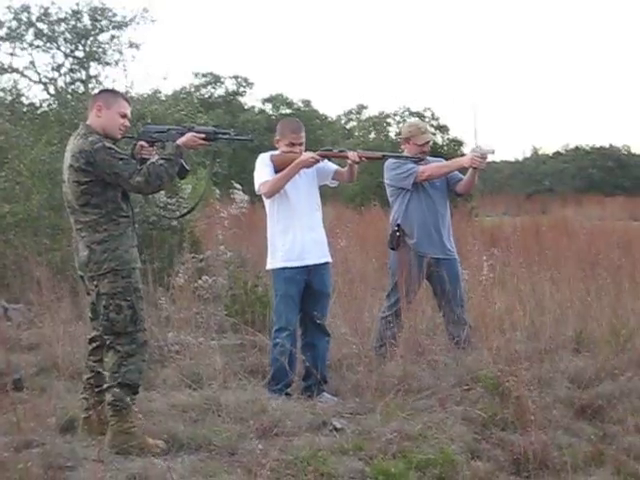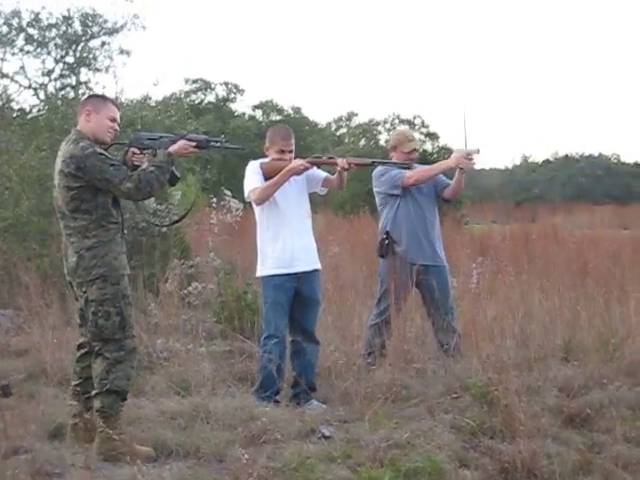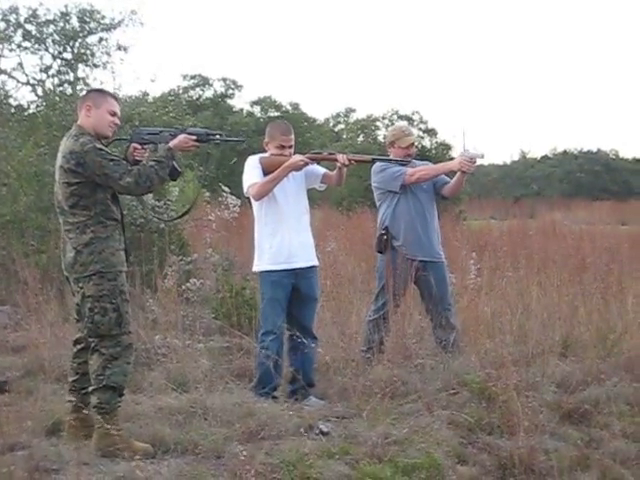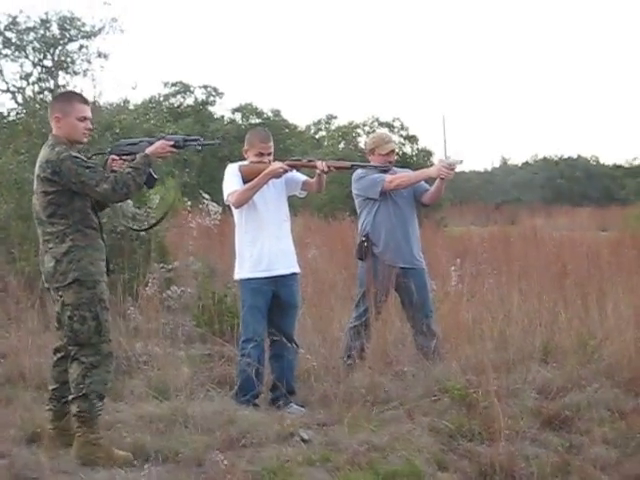
dt=0.5s
person 1, frame 1
left shoulder: (82, 144)
right shoulder: (94, 147)
left elbow: (125, 180)
right elbow: (146, 182)
left wrist: (137, 159)
right wrist: (178, 147)
left hip: (96, 256)
right hip: (112, 257)
left knee: (105, 335)
right knee: (129, 339)
left ankle: (94, 414)
right ankle: (121, 428)
person 1, frame 2
left shoulder: (73, 149)
right shoulder: (84, 153)
left elbow: (113, 187)
right elbow: (136, 188)
left wrist: (129, 165)
right wrist: (169, 154)
left hip: (85, 262)
right hip: (101, 263)
left knee: (93, 341)
right knee: (117, 345)
left ankle: (83, 420)
right ankle: (109, 435)
person 1, frame 3
left shoulder: (75, 146)
right shoulder: (84, 148)
left elbow: (114, 183)
right elbow: (136, 184)
left wrist: (130, 161)
right wrist: (170, 149)
left hip: (85, 258)
right hip: (99, 259)
left knee: (90, 337)
right knee: (114, 341)
left ankle: (80, 417)
right ankle: (107, 432)
person 1, frame 4
left shoulder: (55, 156)
right shoulder: (62, 158)
left elbow: (92, 200)
right elbow: (114, 191)
left wrist: (109, 172)
right wrist: (147, 157)
left hip: (66, 267)
right hip: (79, 268)
left knee: (71, 347)
right knee: (94, 350)
left ankle: (59, 426)
right ankle: (87, 439)
person 2, frame 1
left shoulder: (313, 162)
right shoulder: (266, 161)
left elbow: (346, 178)
right elbow: (267, 190)
left wrist: (352, 164)
right wrist: (297, 164)
left hip: (318, 258)
right hip: (286, 261)
left knee: (317, 326)
right knee: (285, 328)
left ankle: (314, 386)
right ankle: (278, 389)
person 2, frame 2
left shoulder: (303, 169)
right shoulder: (256, 168)
left elbow: (335, 185)
right elbow: (257, 197)
left wrist: (341, 171)
right wrist: (287, 171)
left hip: (308, 265)
right hip: (276, 267)
left knee: (306, 334)
right knee: (275, 334)
left ankle: (303, 393)
right ankle: (266, 397)
person 2, frame 3
left shoulder: (301, 165)
right shoulder: (255, 163)
left elbow: (334, 182)
right elbow: (256, 192)
left wrist: (341, 167)
right wrist: (287, 167)
left hip: (305, 261)
right hip: (274, 263)
left knee: (304, 331)
right knee: (272, 331)
left ankle: (301, 389)
right ankle: (264, 393)
person 2, frame 4
left shoulder: (282, 172)
right shoulder: (235, 171)
left elbow: (314, 189)
right elbow: (236, 201)
left wrist: (320, 174)
right wrist: (266, 175)
left hip: (286, 269)
right hip: (254, 271)
left knee: (285, 338)
right knee: (253, 339)
left ankle: (282, 397)
right ankle: (245, 401)
person 3, frame 1
left shoulder: (439, 164)
right shoulder: (394, 166)
left elbow: (462, 188)
right elbow: (424, 174)
left wrist: (474, 169)
right wrist: (462, 161)
left hip: (443, 248)
right hip: (409, 248)
left knee: (455, 305)
right knee: (396, 304)
right ankle: (381, 354)
person 3, frame 2
left shoulder: (428, 172)
right shoulder: (382, 174)
left elbow: (450, 193)
right elbow: (411, 179)
left wrist: (460, 171)
right wrist: (448, 163)
left hip: (433, 255)
right hip: (398, 256)
left knee: (445, 312)
right knee: (385, 311)
right ankle: (370, 362)
person 3, frame 3
left shoulder: (427, 167)
right shoulder: (381, 170)
left elbow: (448, 191)
right elbow: (413, 177)
left wrist: (462, 172)
right wrist: (451, 165)
left hip: (431, 251)
right hip: (396, 251)
left knee: (442, 307)
right knee: (383, 307)
left ankle: (453, 355)
right ankle: (369, 357)
person 3, frame 4
left shoulder: (407, 175)
right shoulder: (361, 177)
left elbow: (429, 198)
right elbow: (393, 183)
left wrist: (441, 179)
right wrist: (431, 172)
left hip: (411, 258)
right hip: (377, 258)
left knee: (423, 314)
right knee: (364, 314)
left ankle: (433, 362)
right ankle: (350, 363)
